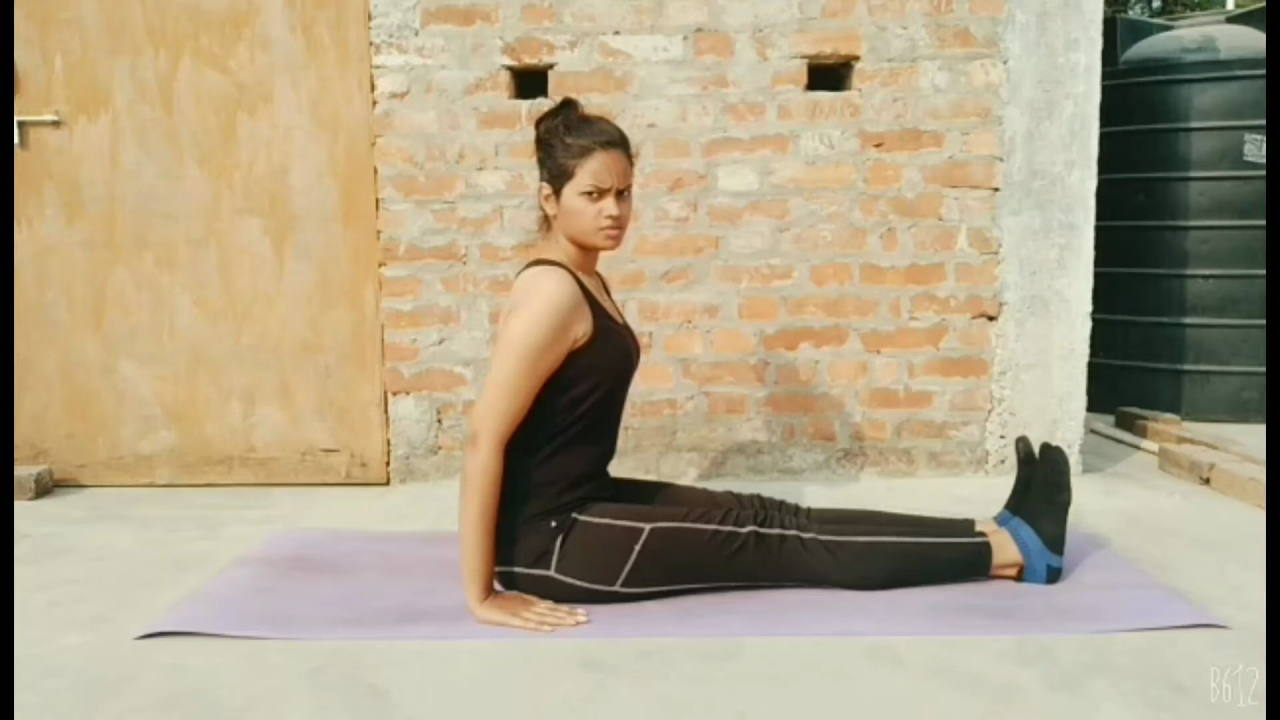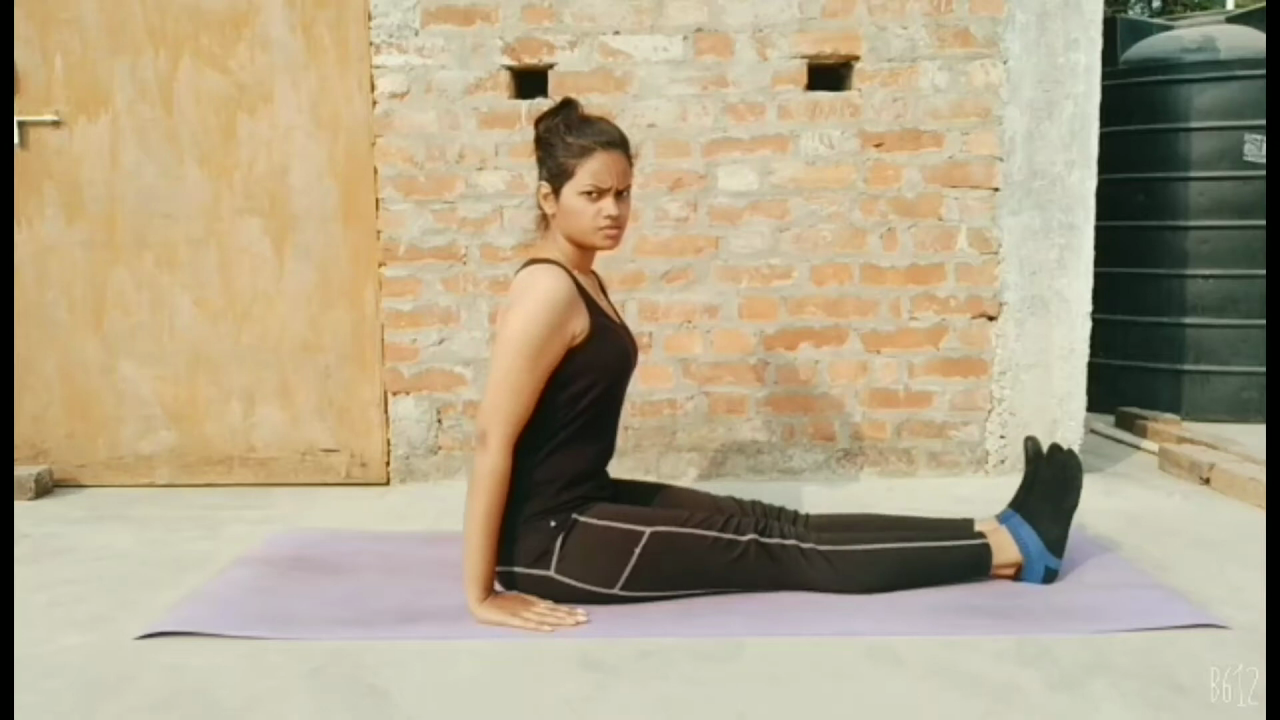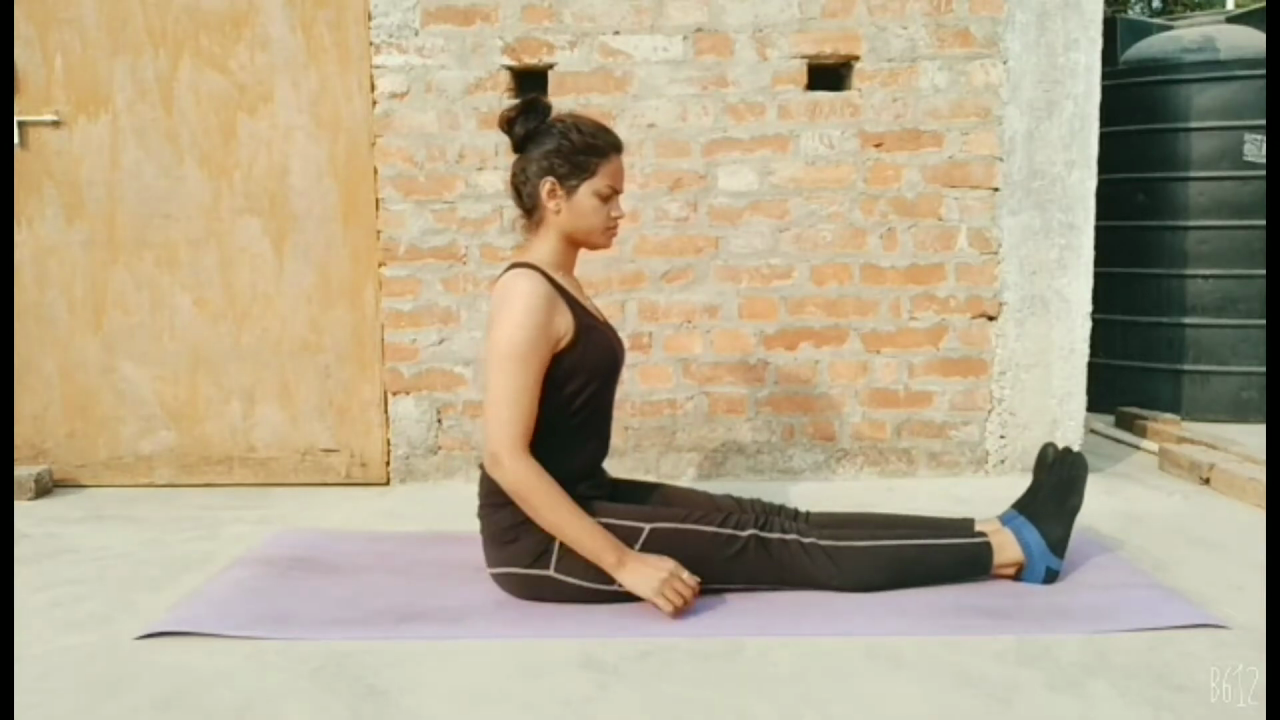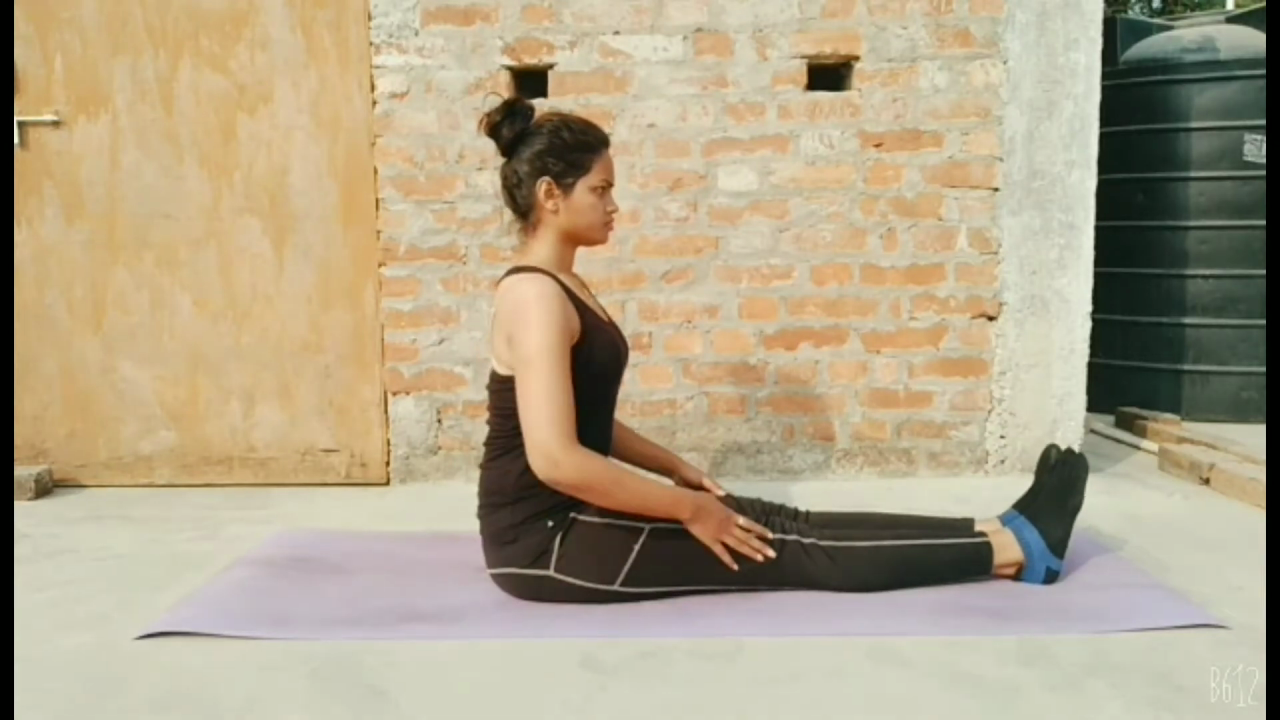
dt=1s
person 1, frame 1
left shoulder: (583, 281)
right shoulder: (552, 293)
right elbow: (485, 438)
right wrist: (483, 594)
left hip: (582, 506)
right hip: (551, 541)
left knee: (771, 520)
right knee: (770, 539)
left ankle: (1003, 535)
right ankle: (1016, 549)
person 1, frame 2
left shoulder: (579, 282)
right shoulder: (548, 291)
right elbow: (493, 438)
right wrist: (482, 595)
left hip: (582, 507)
right hip: (549, 540)
left knee: (768, 524)
right knee: (770, 546)
left ankle: (1002, 536)
right ankle: (1014, 549)
person 1, frame 3
left shoulder: (557, 285)
right shoulder: (528, 295)
right elbow: (506, 457)
left wrist: (628, 531)
right wrist: (622, 561)
left hip: (574, 508)
right hip: (542, 545)
left knee: (768, 520)
right knee: (767, 544)
left ankle: (997, 534)
right ankle: (1011, 548)
person 1, frame 4
left shoulder: (563, 288)
right shoulder: (536, 299)
right elbow: (555, 458)
left wrist: (681, 473)
right wrist: (689, 508)
left hip: (570, 516)
right hip: (542, 540)
left knee: (771, 523)
right knee: (774, 543)
left ankle: (1001, 535)
right ankle: (1013, 549)
